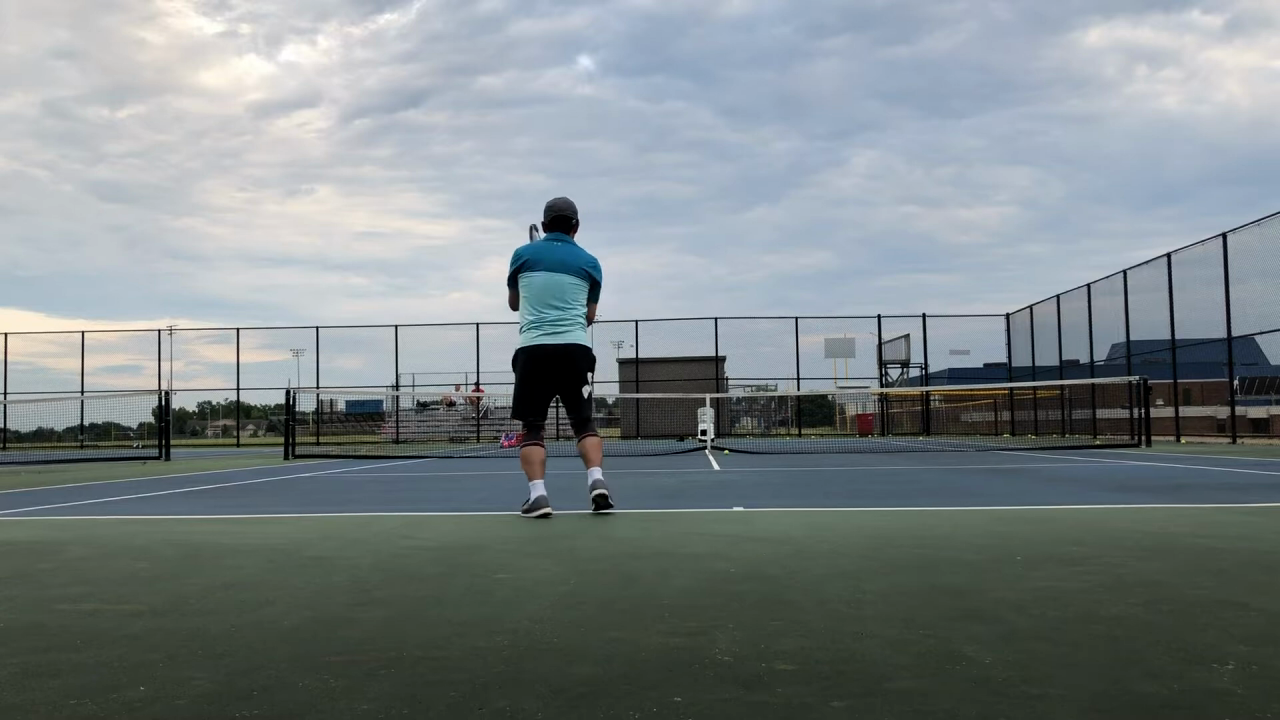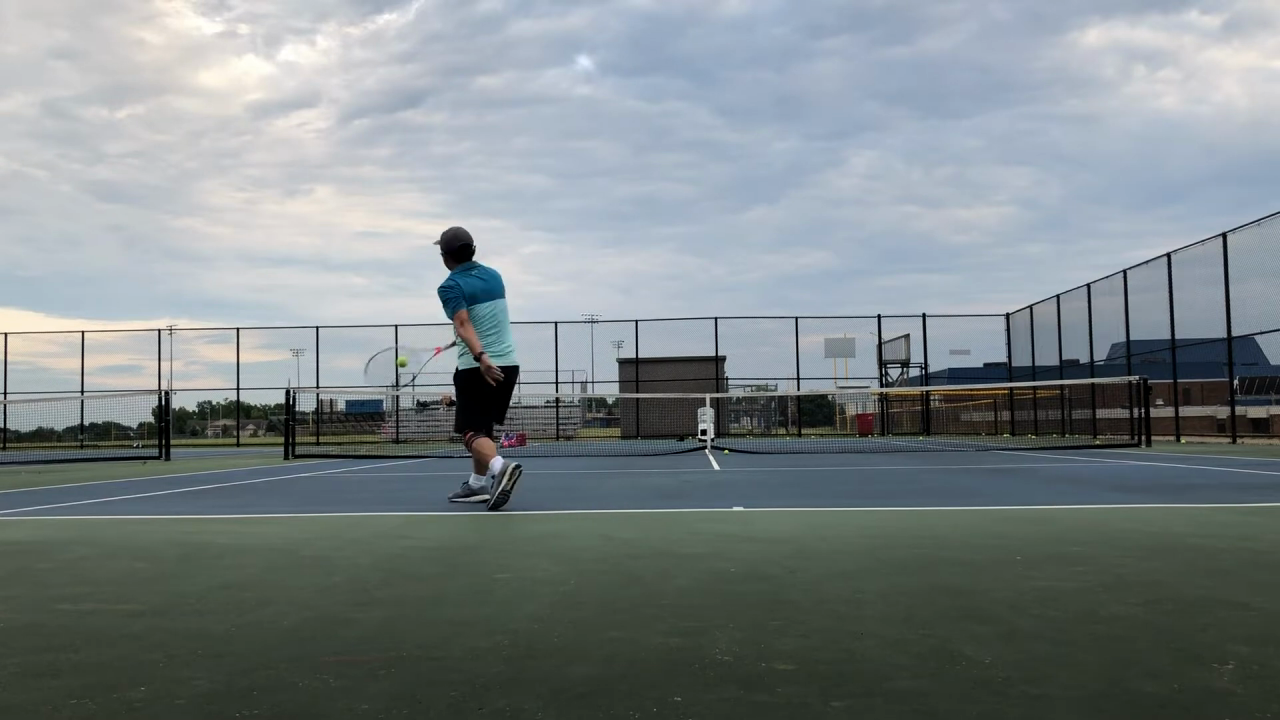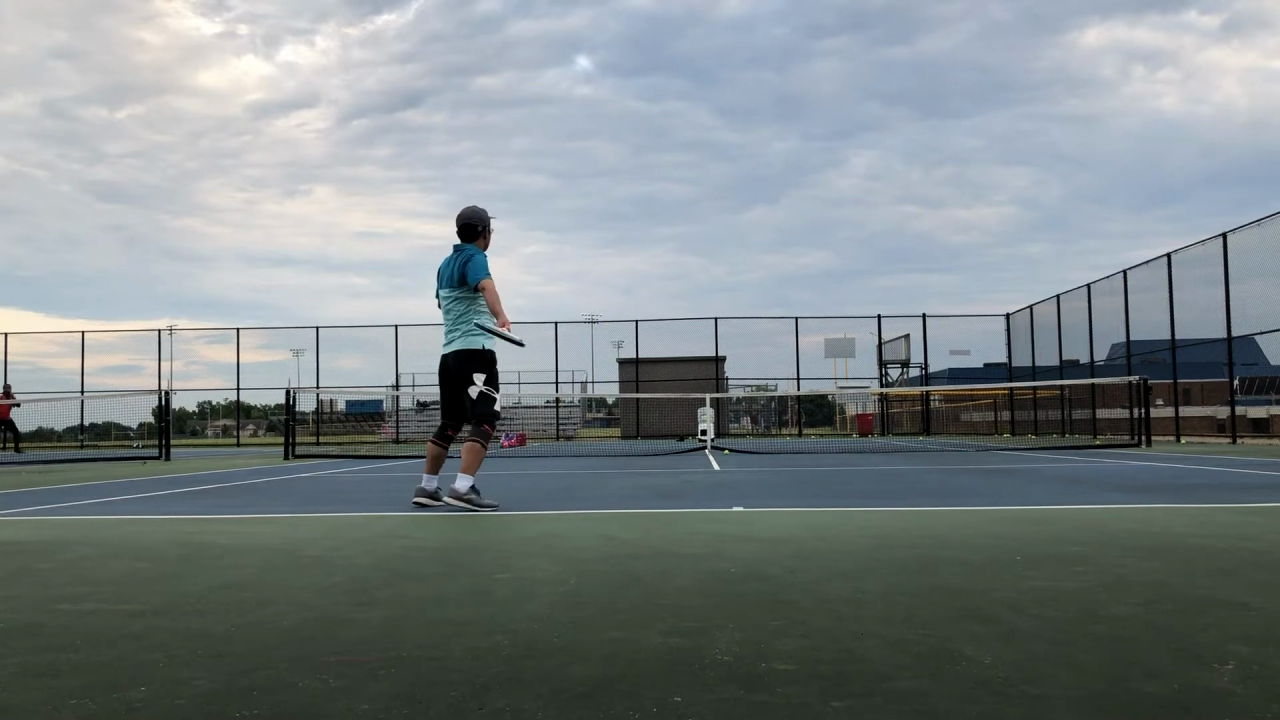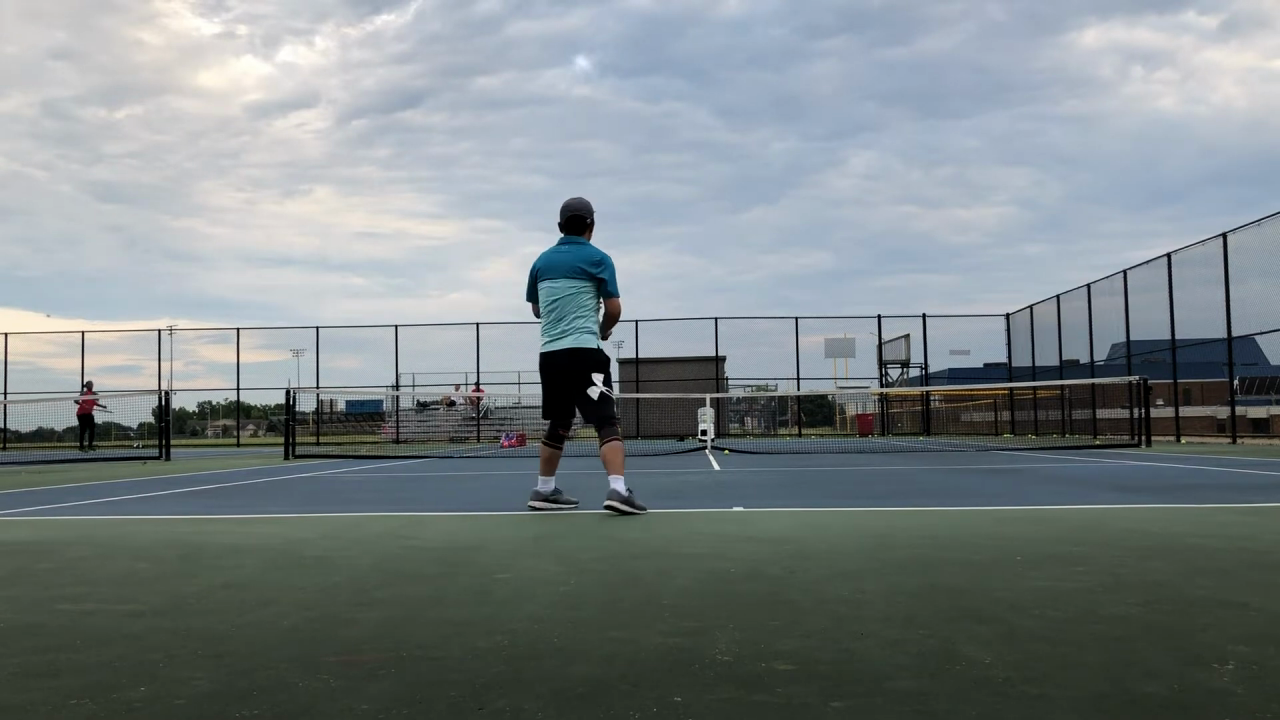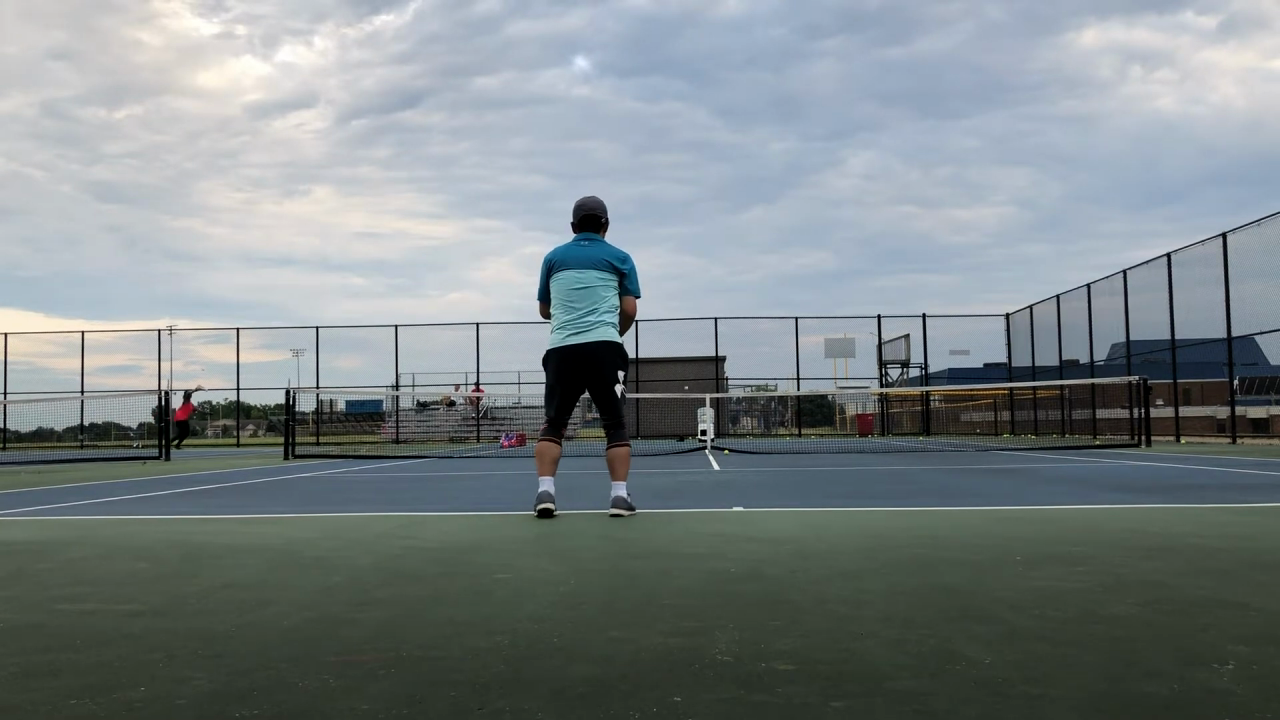
dt=1s
person 1, frame 1
left shoulder: (522, 254)
right shoulder: (589, 262)
left elbow: (514, 304)
left hip: (532, 351)
right hip: (575, 349)
left knee: (532, 427)
right knee: (583, 422)
left ankle: (537, 494)
right ankle: (597, 481)
person 1, frame 2
left shoulder: (450, 287)
right shoulder: (492, 275)
left elbow: (463, 325)
left wrist: (480, 358)
left hip: (476, 369)
right hip: (506, 367)
left knee: (471, 431)
right knee: (482, 425)
left ankle: (501, 468)
right ankle: (478, 484)
person 1, frame 3
left shoulder: (446, 264)
right shoulder: (474, 258)
right elbow: (486, 286)
right wrist: (500, 315)
left hip: (450, 355)
right hip: (475, 352)
left knee: (450, 425)
right knee: (484, 422)
left ankle: (427, 487)
right ankle: (463, 489)
person 1, frame 4
left shoulder: (542, 260)
right shoulder: (598, 258)
right elbow: (614, 308)
right wrist: (603, 330)
left hip: (549, 354)
right hip: (583, 352)
left knee: (559, 425)
right knee: (607, 423)
left ankle: (544, 490)
right ankle: (617, 490)
person 1, frame 5
left shoulder: (553, 257)
right shoulder: (619, 258)
left elbow: (545, 311)
right elbow: (629, 310)
left hip: (562, 350)
right hip: (605, 348)
left knee: (553, 425)
right knee: (615, 424)
left ankle: (545, 491)
right ankle: (620, 495)
